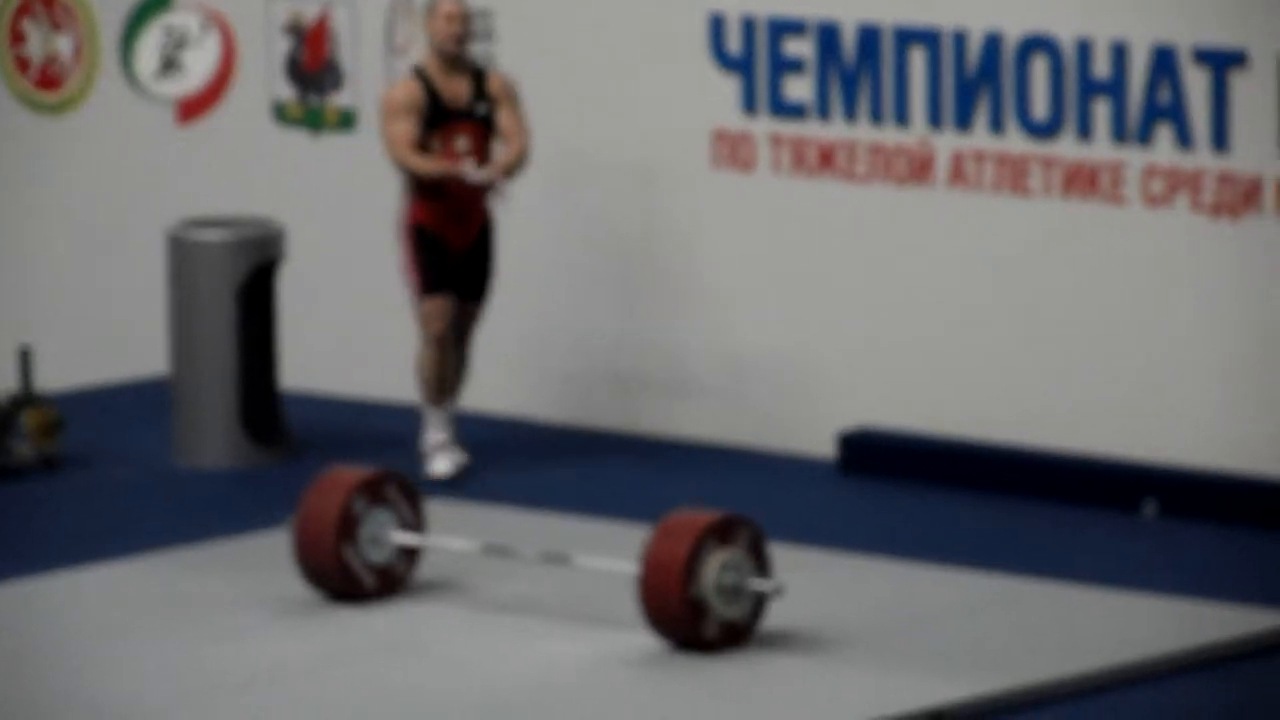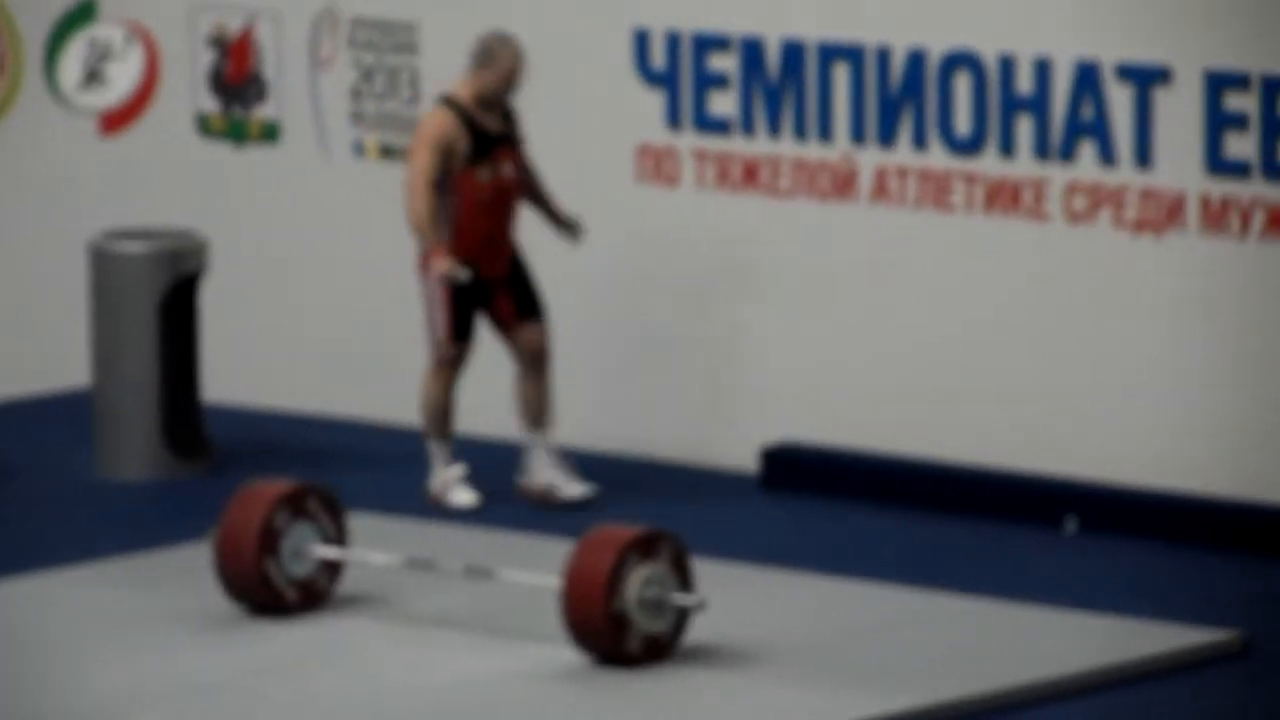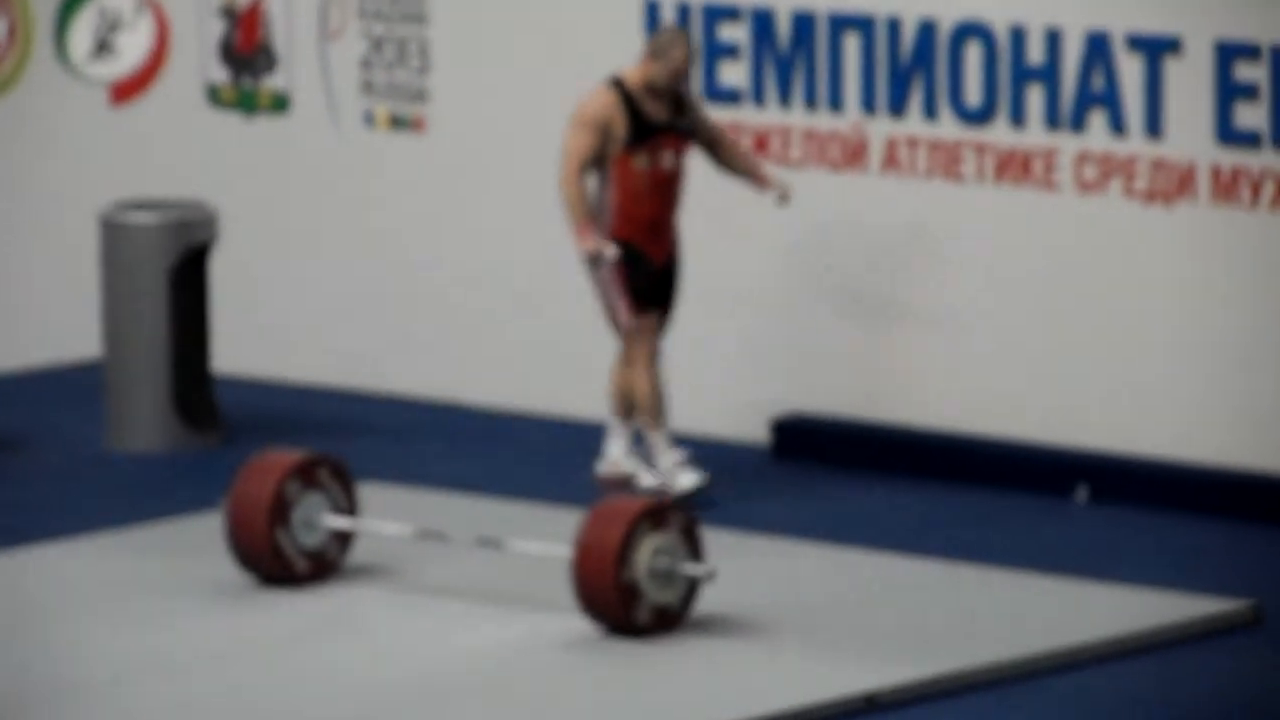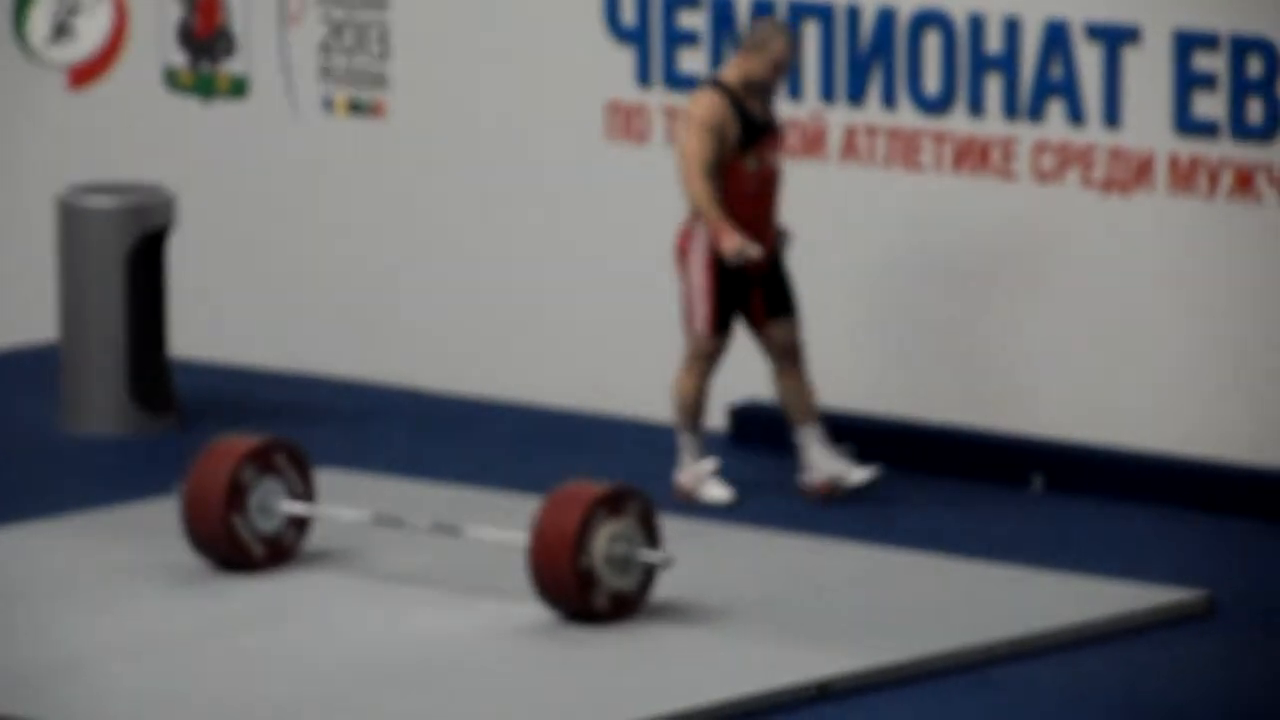
dt=0.7s
person 1, frame 1
left shoulder: (495, 85)
right shoulder: (406, 91)
left elbow: (518, 143)
right elbow: (404, 158)
left wrist: (495, 174)
right wrist: (459, 170)
left hip: (475, 224)
right hip: (426, 224)
left knee: (461, 332)
right knee: (436, 327)
left ankle: (434, 432)
right ankle: (438, 436)
person 1, frame 2
left shoulder: (504, 113)
right shoulder: (441, 123)
right elbow: (419, 192)
left wrist: (555, 216)
right wrist: (435, 253)
left hip: (501, 255)
right hip: (455, 261)
left knee: (535, 350)
right knee: (448, 362)
left ankle: (541, 468)
right ankle: (443, 472)
person 1, frame 3
left shoulder: (679, 101)
right shoulder: (603, 105)
left elbow: (718, 143)
right elbow: (572, 172)
left wrist: (764, 180)
right wrist: (584, 233)
left hip: (661, 239)
right hip: (616, 242)
left knee: (637, 345)
right knee: (644, 346)
left ankle: (617, 455)
right ankle: (667, 463)
person 1, frame 4
left shoulder: (759, 99)
right shoulder: (708, 107)
right elbow: (695, 178)
right wrist: (725, 234)
left hip: (757, 245)
right hip: (712, 249)
left knee: (787, 349)
right knee: (703, 354)
left ankle: (819, 464)
right ankle: (690, 467)
